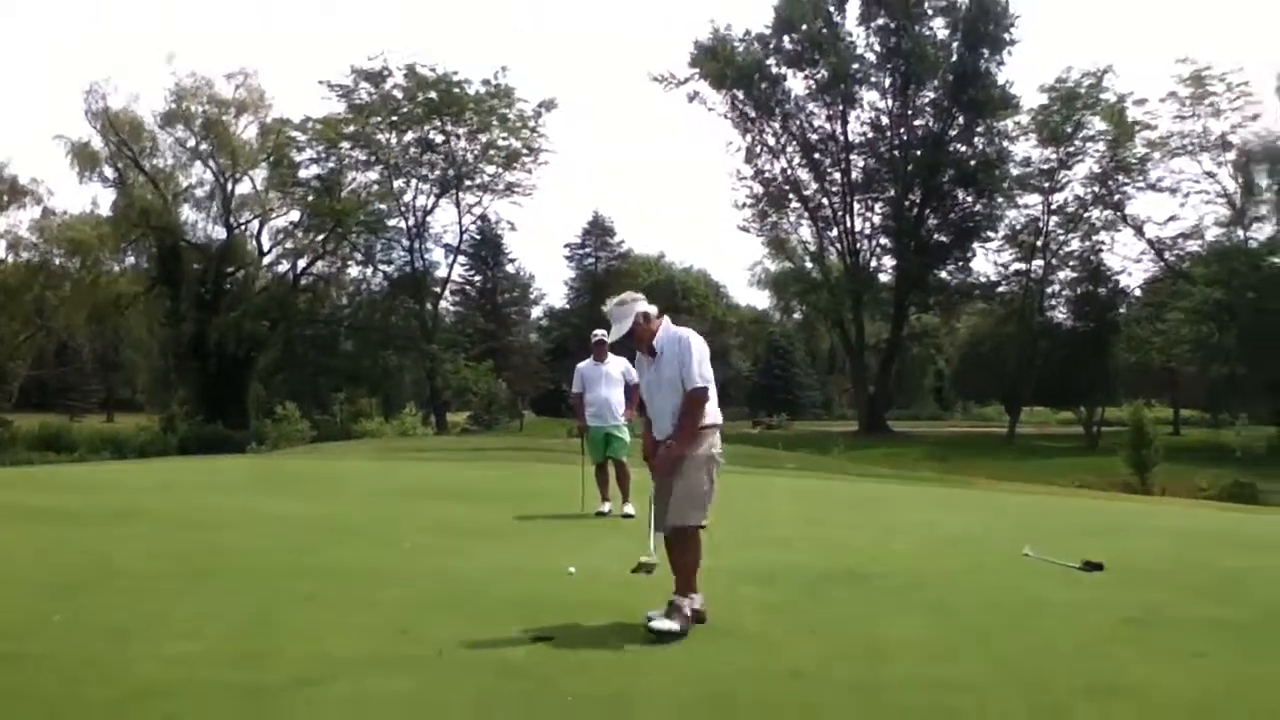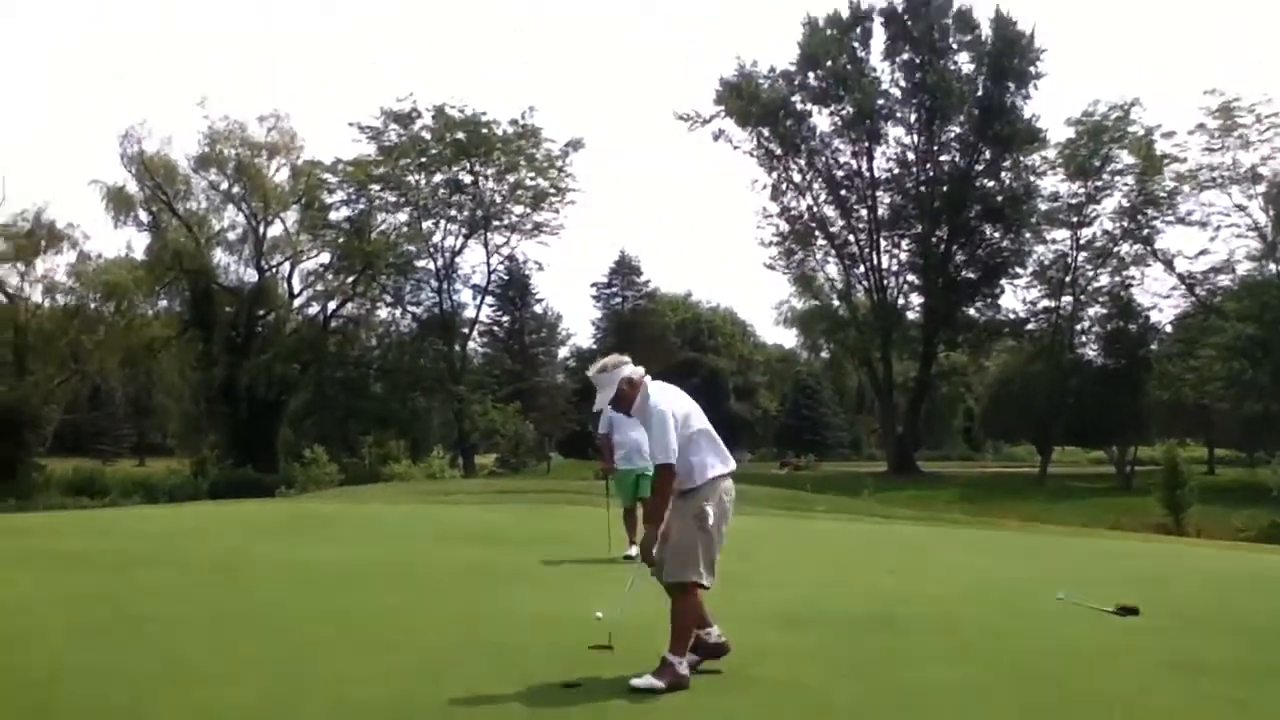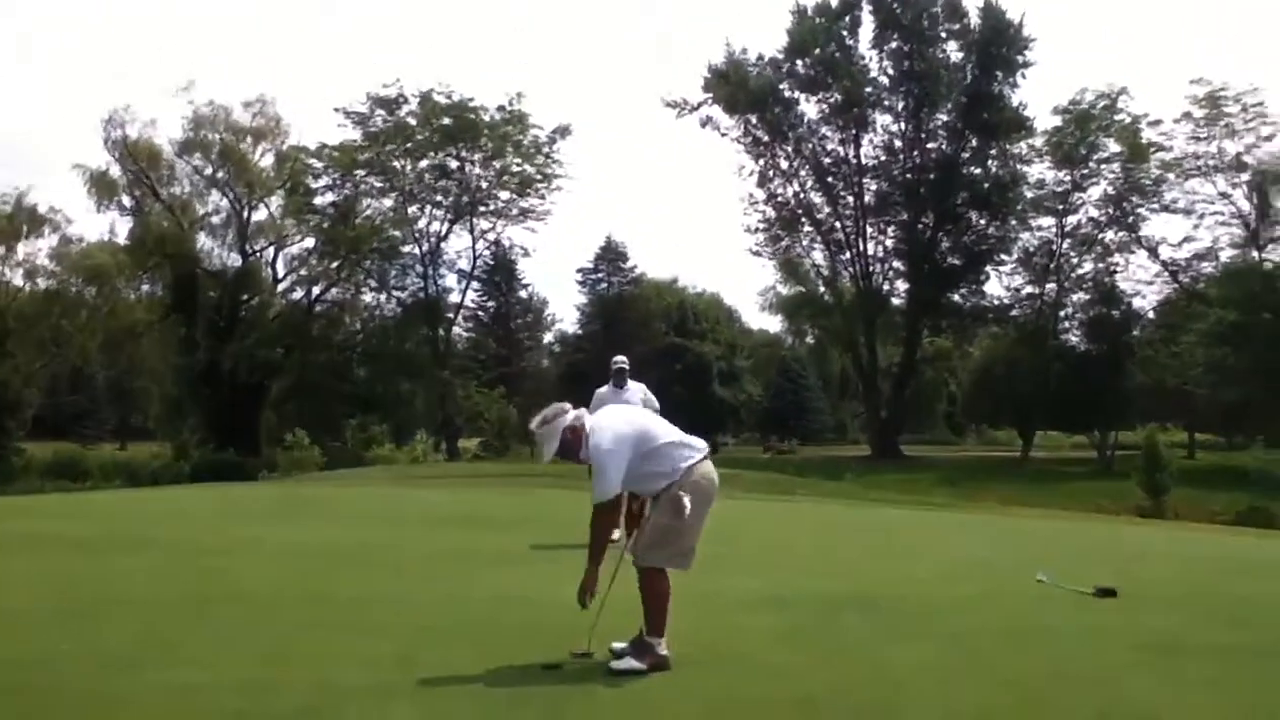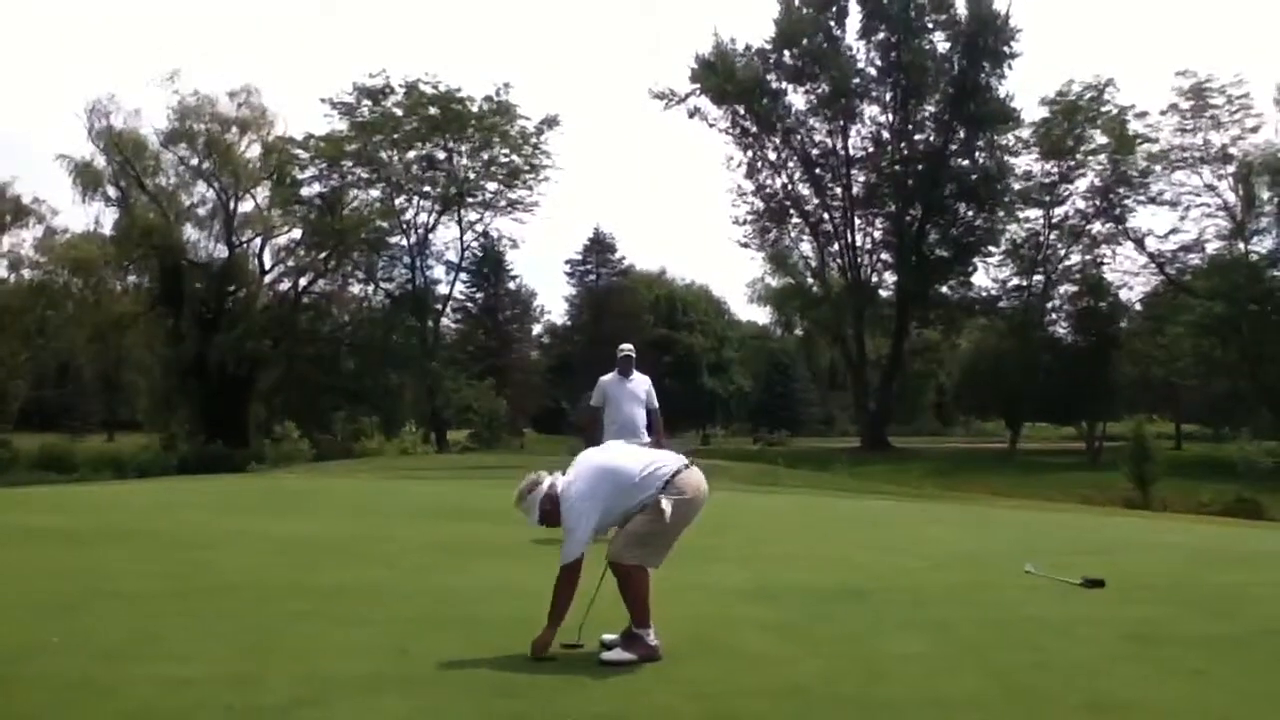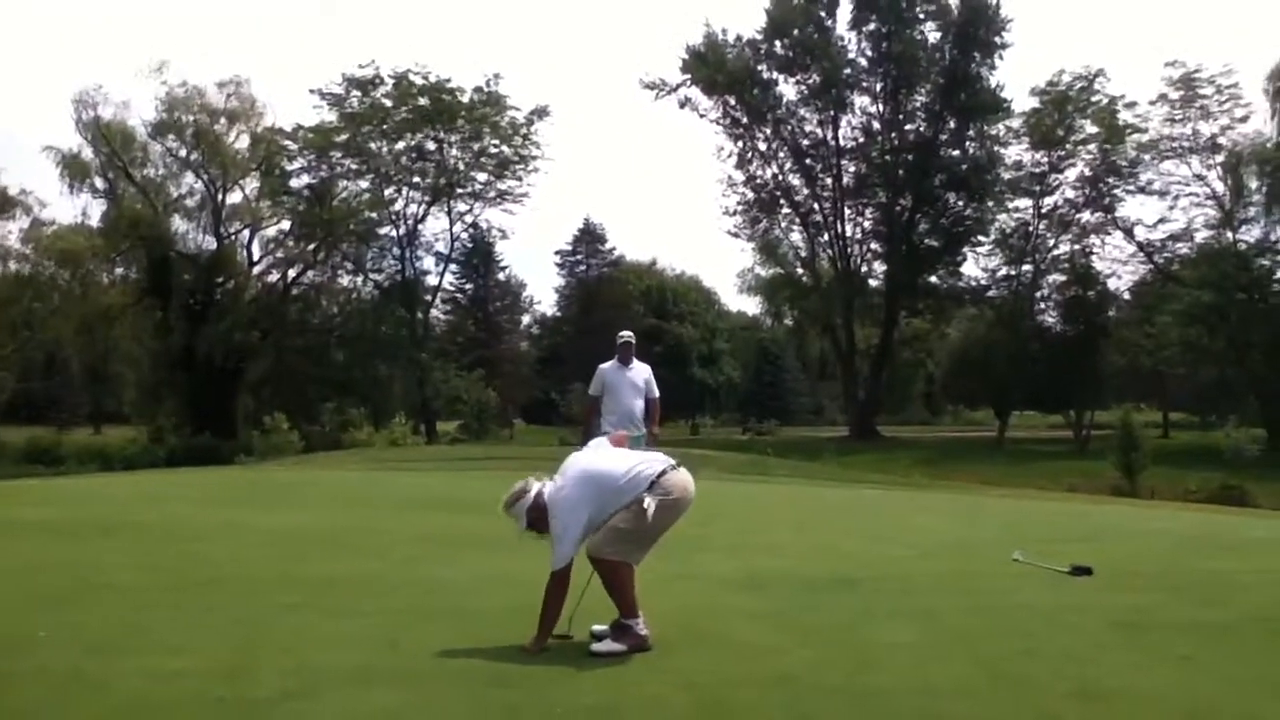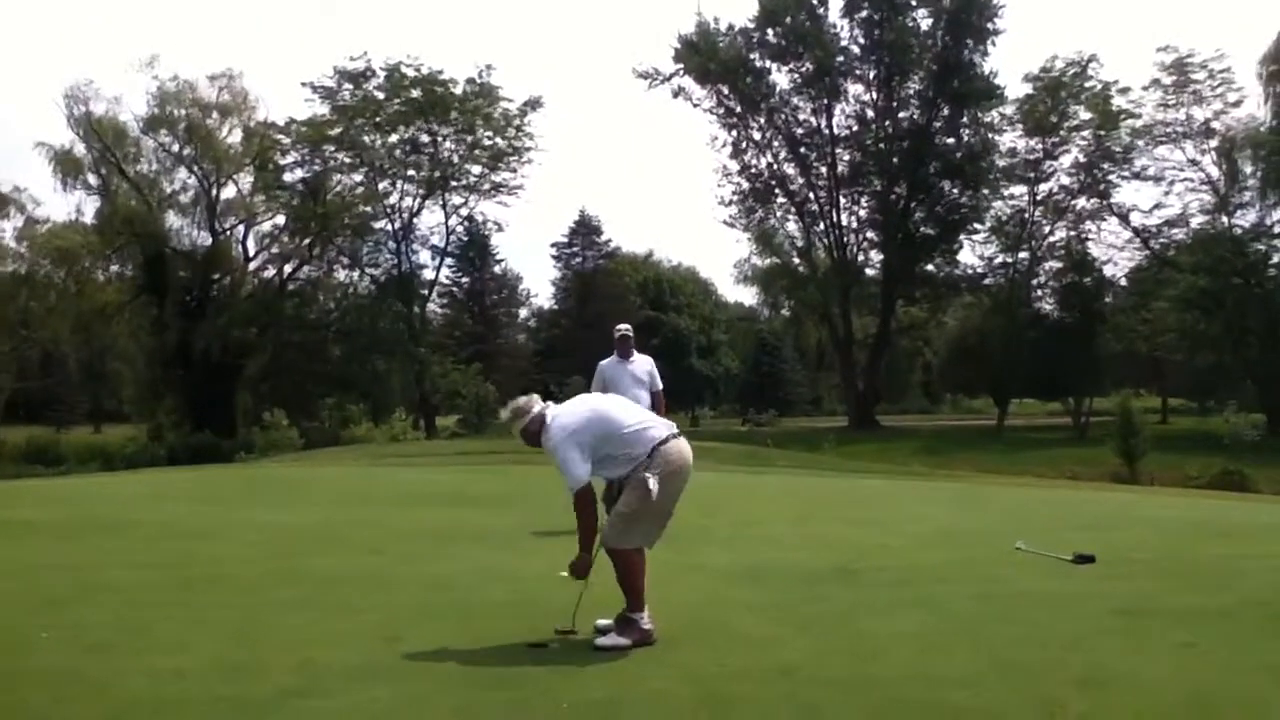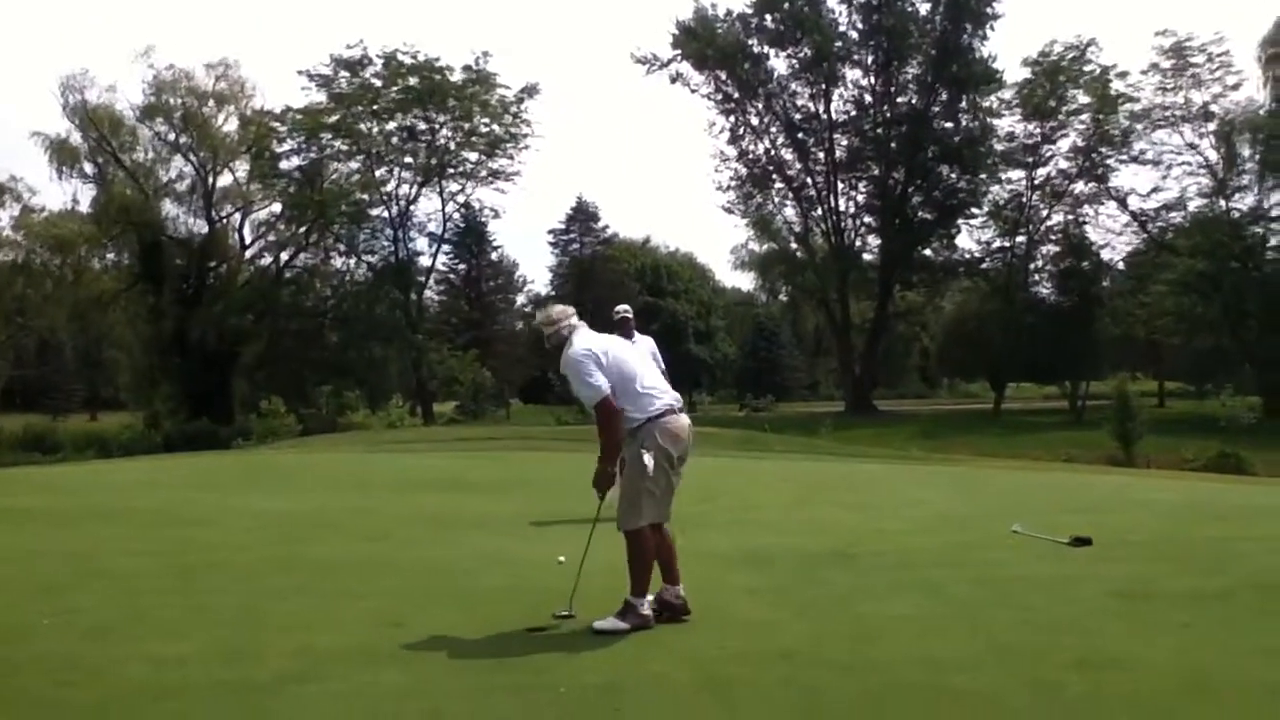
dt=0.3s
person 1, frame 1
left shoulder: (685, 341)
right shoulder: (643, 356)
left elbow: (698, 397)
left wrist: (674, 446)
right wrist: (649, 441)
left hip: (695, 442)
right hip: (665, 448)
left knee: (684, 523)
right knee: (670, 527)
left ankle: (683, 604)
right ankle: (687, 603)
person 1, frame 2
left shoulder: (656, 406)
right shoulder: (654, 396)
left elbow: (666, 472)
left wrist: (651, 530)
right wrist: (655, 516)
left hip: (707, 489)
right hip: (690, 490)
left knee: (683, 575)
right knee: (666, 568)
left ankle: (677, 665)
right ankle: (709, 635)
person 1, frame 3
left shoulder: (602, 443)
right shoulder: (604, 420)
left elbow: (605, 511)
left wrist: (592, 569)
left hip: (690, 479)
right hip: (679, 478)
left knee: (652, 559)
right knee: (644, 555)
left ankle: (655, 648)
right ankle: (650, 636)
person 1, frame 4
left shoulder: (574, 504)
right shoulder: (581, 466)
left elbow: (569, 574)
right elbow: (633, 445)
left wrist: (548, 631)
left hip: (680, 489)
right hip: (686, 478)
left knee: (622, 558)
right knee: (630, 555)
left ankle: (645, 640)
right ankle: (639, 631)
person 1, frame 5
left shoulder: (563, 510)
right shoulder: (569, 469)
left elbow: (559, 580)
right elbow: (621, 437)
left wrist: (540, 638)
left hip: (667, 489)
right hip: (675, 477)
left knee: (602, 553)
right knee: (615, 549)
left ankle: (634, 630)
right ankle: (628, 621)
person 1, frame 6
left shoulder: (558, 436)
right shoulder: (577, 406)
left elbow: (584, 498)
left wrist: (584, 556)
right wrist: (616, 490)
left hip: (660, 459)
right hip: (674, 449)
left knee: (619, 540)
right knee: (629, 539)
left ankle: (638, 625)
right ankle: (634, 615)
person 1, frame 7
left shoulder: (576, 355)
right shoulder: (605, 342)
left elbow: (608, 411)
left wrist: (606, 465)
right wrist: (613, 457)
left hip: (655, 432)
right hip: (674, 422)
left knee: (636, 522)
right knee: (652, 520)
left ankle: (638, 608)
right ankle: (672, 595)
